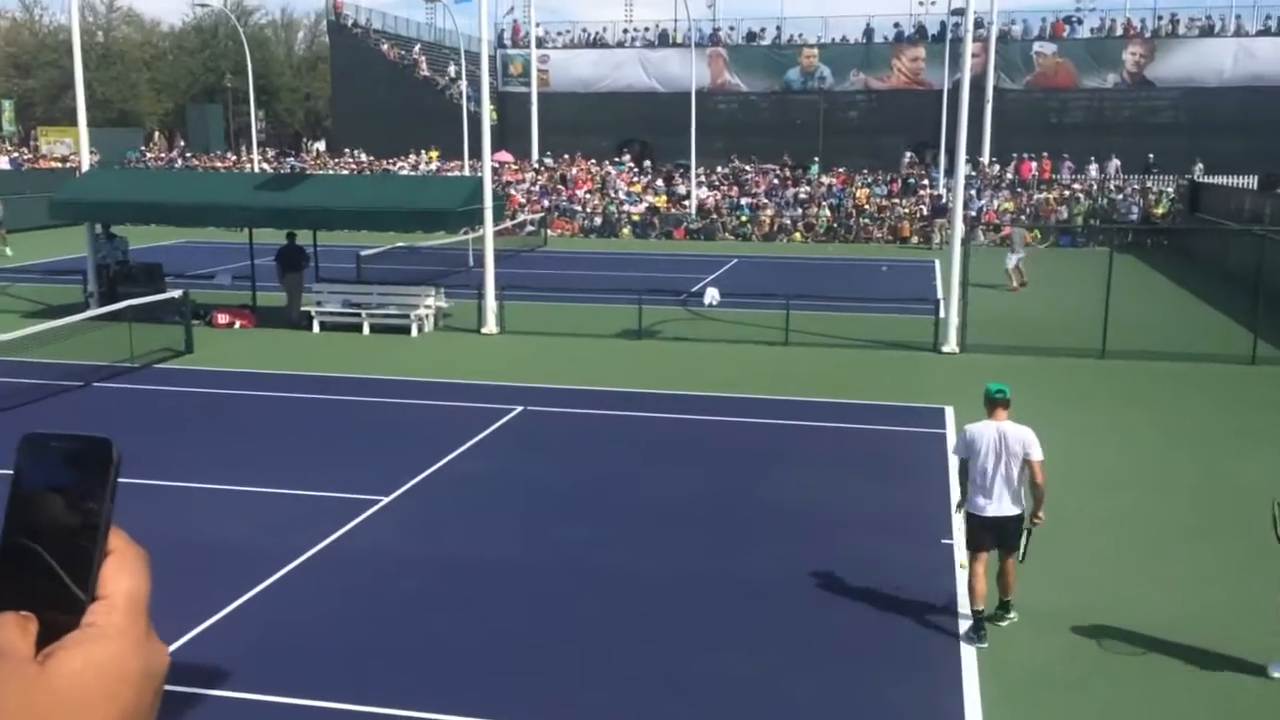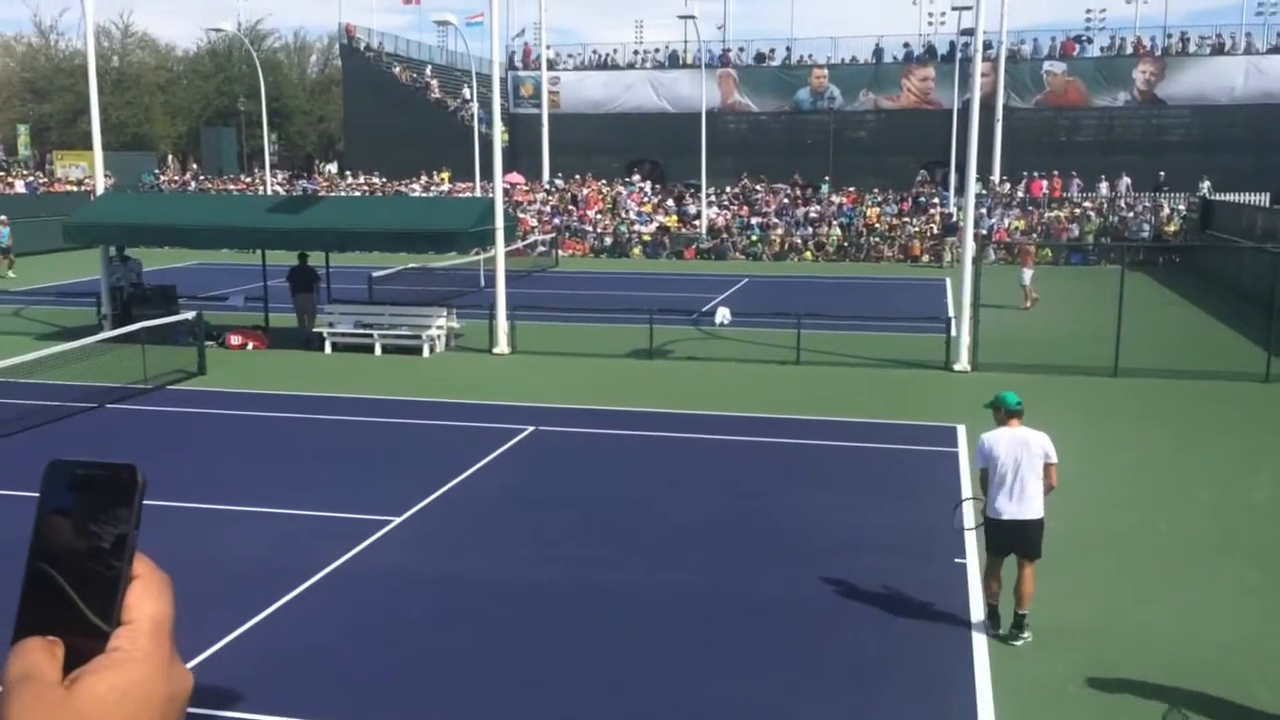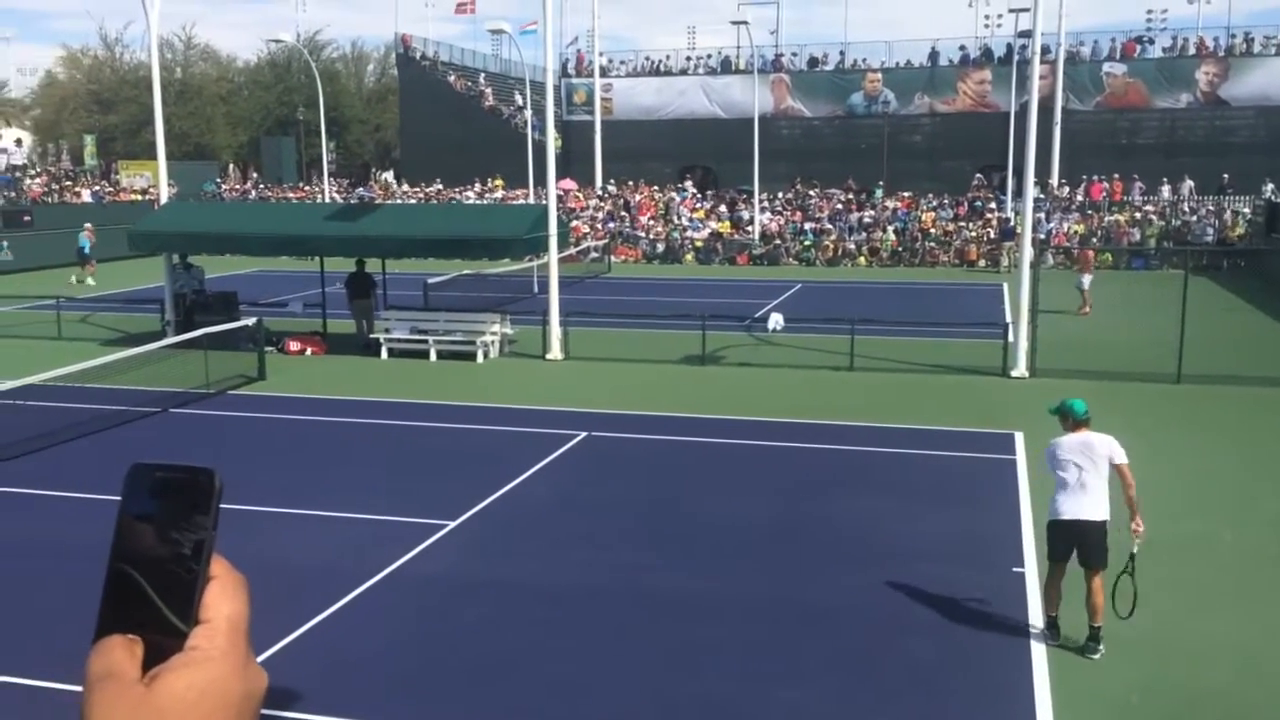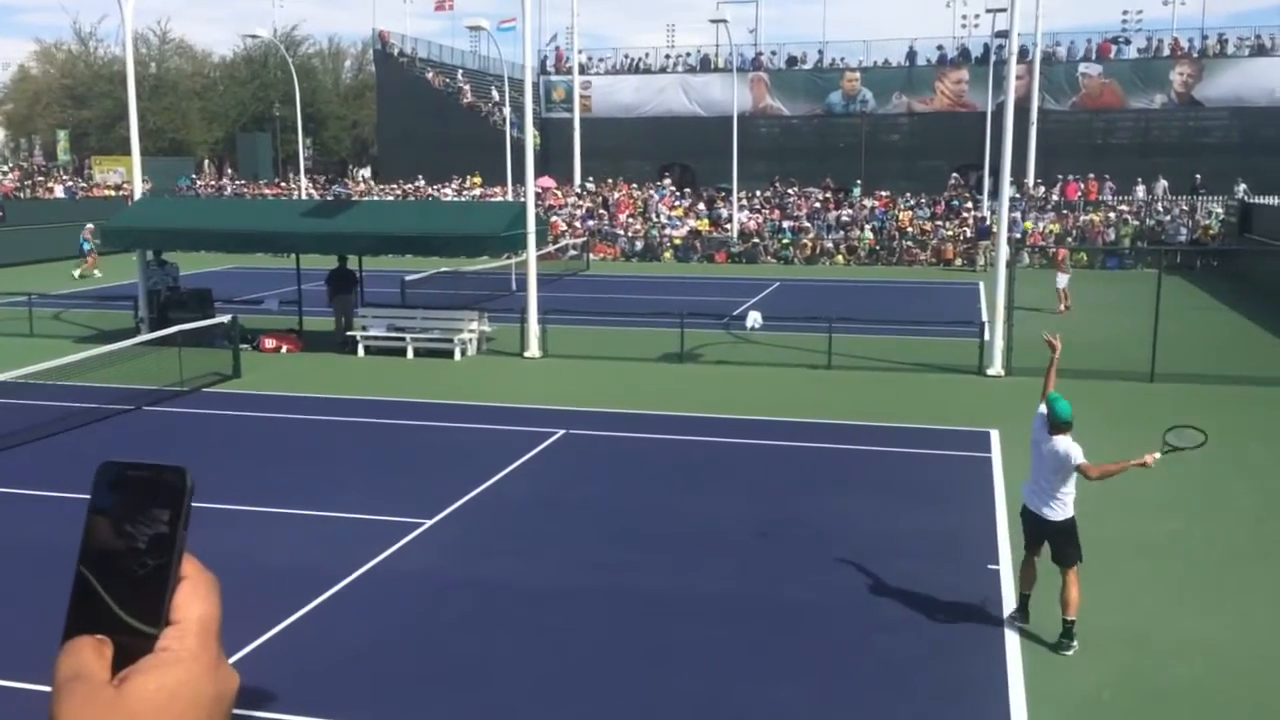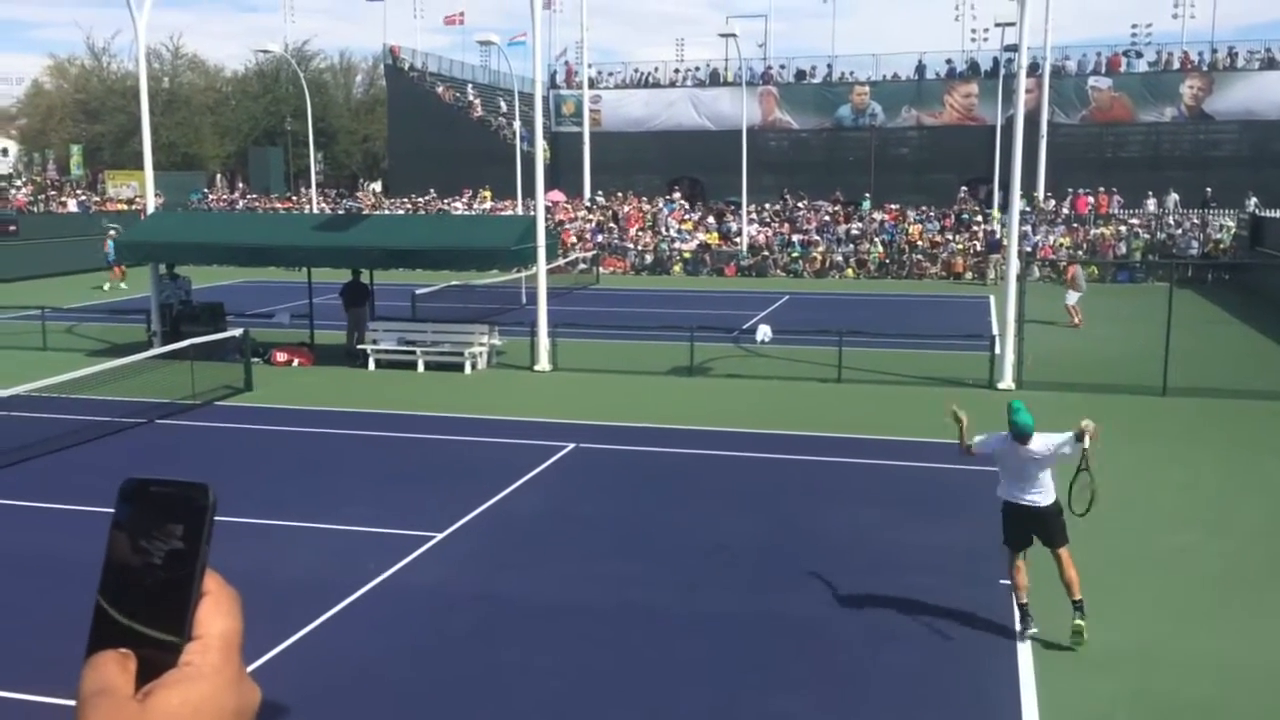
dt=0.5s
person 1, frame 1
left shoulder: (970, 431)
right shoulder: (1024, 434)
left elbow: (963, 472)
right elbow: (1037, 480)
left wrist: (964, 496)
right wrist: (1038, 508)
left hip: (978, 510)
right hip: (1011, 511)
left knee: (978, 565)
right knee: (1008, 560)
left ankle: (978, 627)
right ankle: (1004, 610)
person 1, frame 2
left shoulder: (987, 440)
right shoulder: (1042, 439)
left elbow: (984, 481)
right elbow: (1052, 483)
left hip: (998, 514)
right hip: (1031, 516)
left knee: (994, 564)
right knee: (1026, 569)
left ankle: (993, 619)
right ankle: (1018, 627)
person 1, frame 3
left shoulder: (1055, 446)
right shoulder: (1108, 443)
right elbow: (1129, 485)
right wrist: (1135, 516)
left hip: (1061, 517)
right hip: (1095, 520)
left knee: (1055, 571)
right knee: (1094, 579)
left ankle: (1052, 628)
right ankle: (1094, 639)
person 1, frame 4
left shoulder: (1040, 426)
right shoulder: (1068, 448)
left elbow: (1047, 392)
right elbow: (1092, 473)
left wrist: (1054, 356)
right wrist: (1135, 462)
left hip: (1031, 510)
right hip: (1059, 519)
left knee: (1030, 557)
right knee: (1070, 574)
left ankle: (1022, 610)
right ankle: (1067, 634)
person 1, frame 5
left shoulder: (997, 444)
right shoulder: (1046, 444)
left elbow: (966, 449)
right elbow: (1081, 436)
left wrist: (961, 426)
right wrist: (1086, 429)
left hip: (1014, 507)
right hip: (1045, 507)
left knee: (1016, 560)
right knee: (1063, 556)
left ankle: (1025, 618)
right ankle: (1078, 613)
